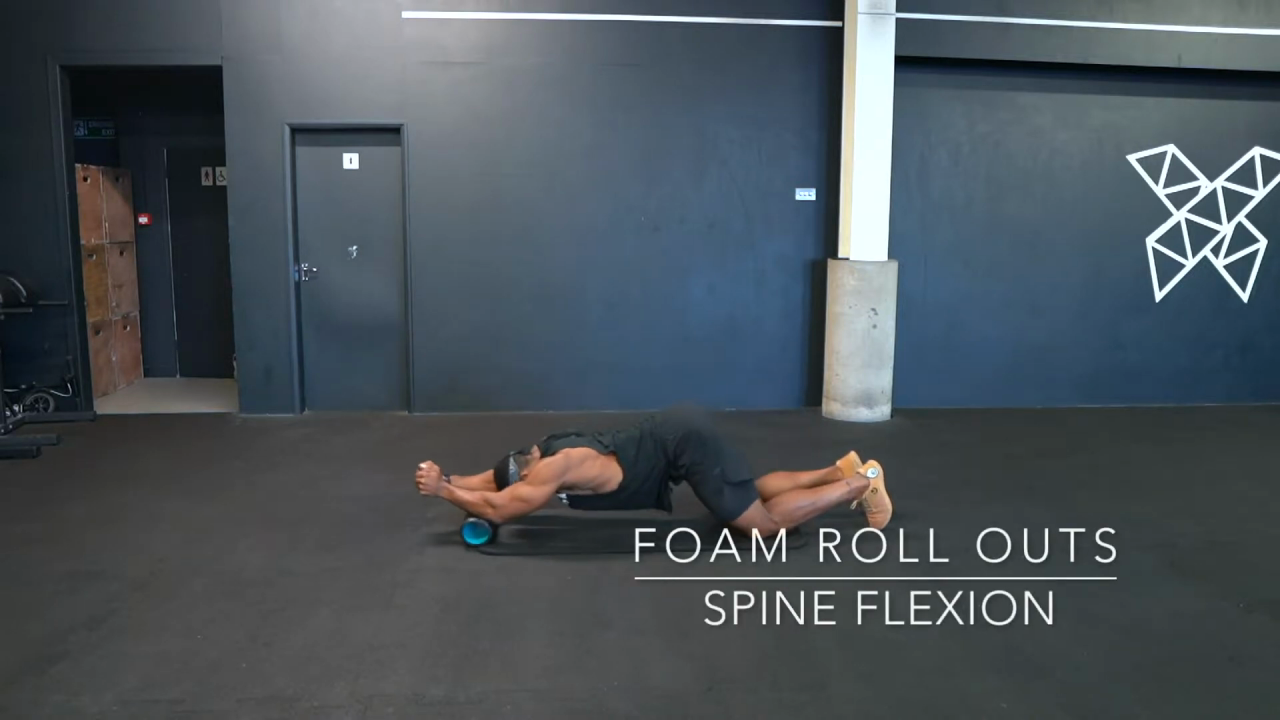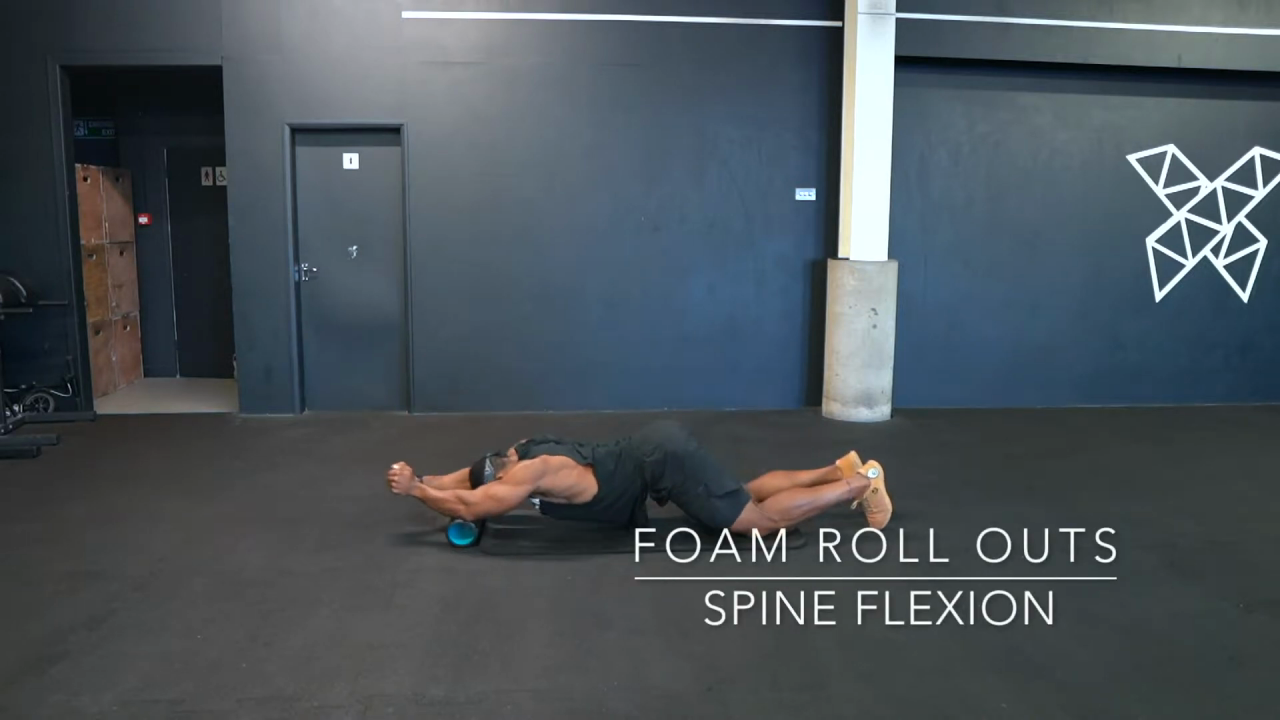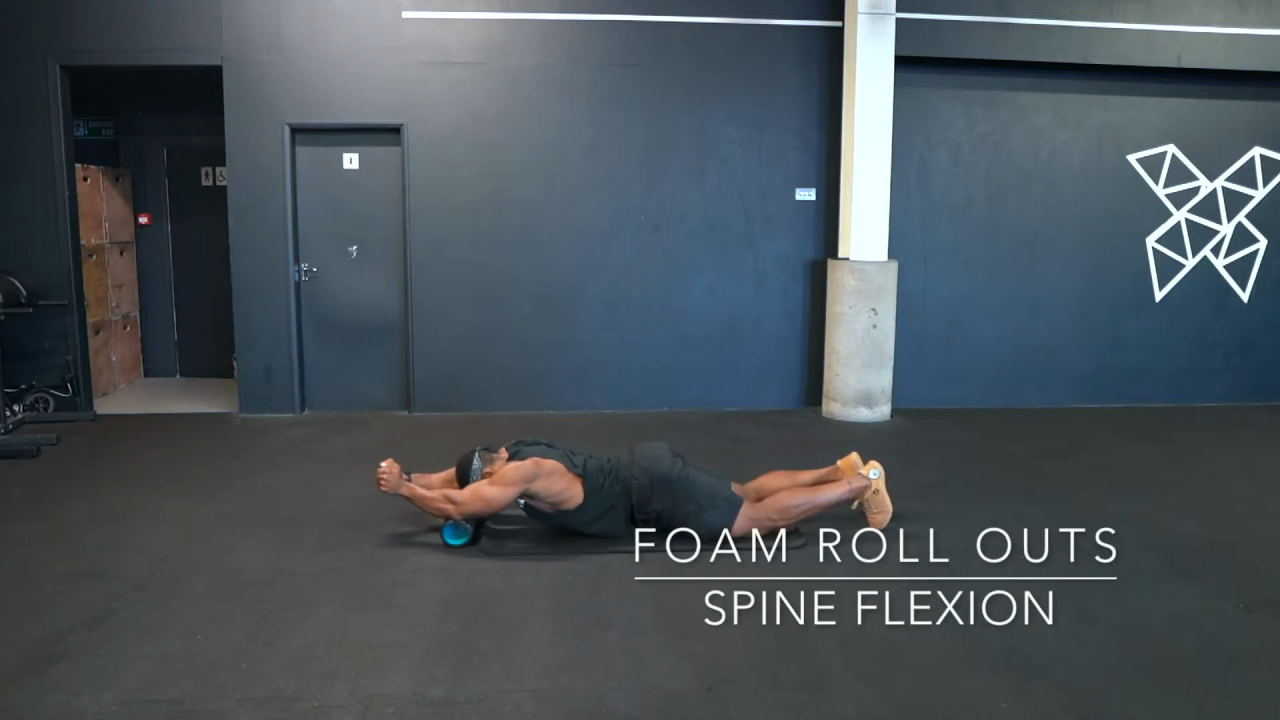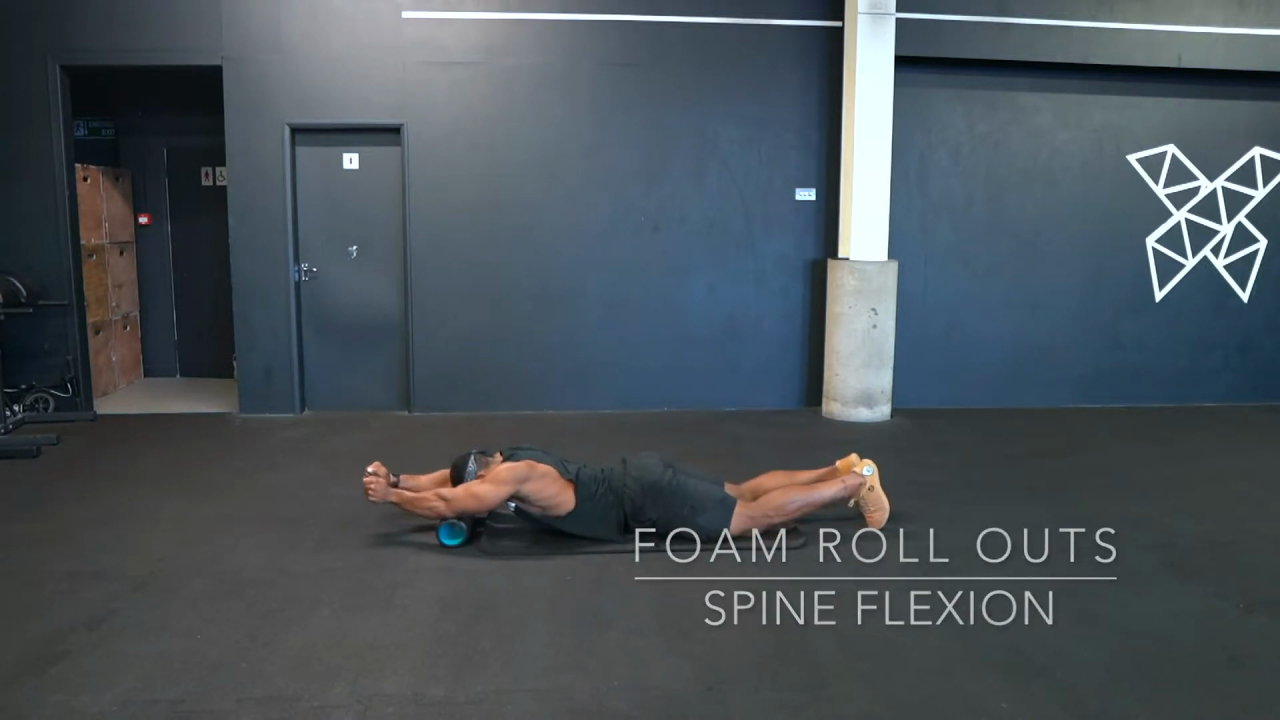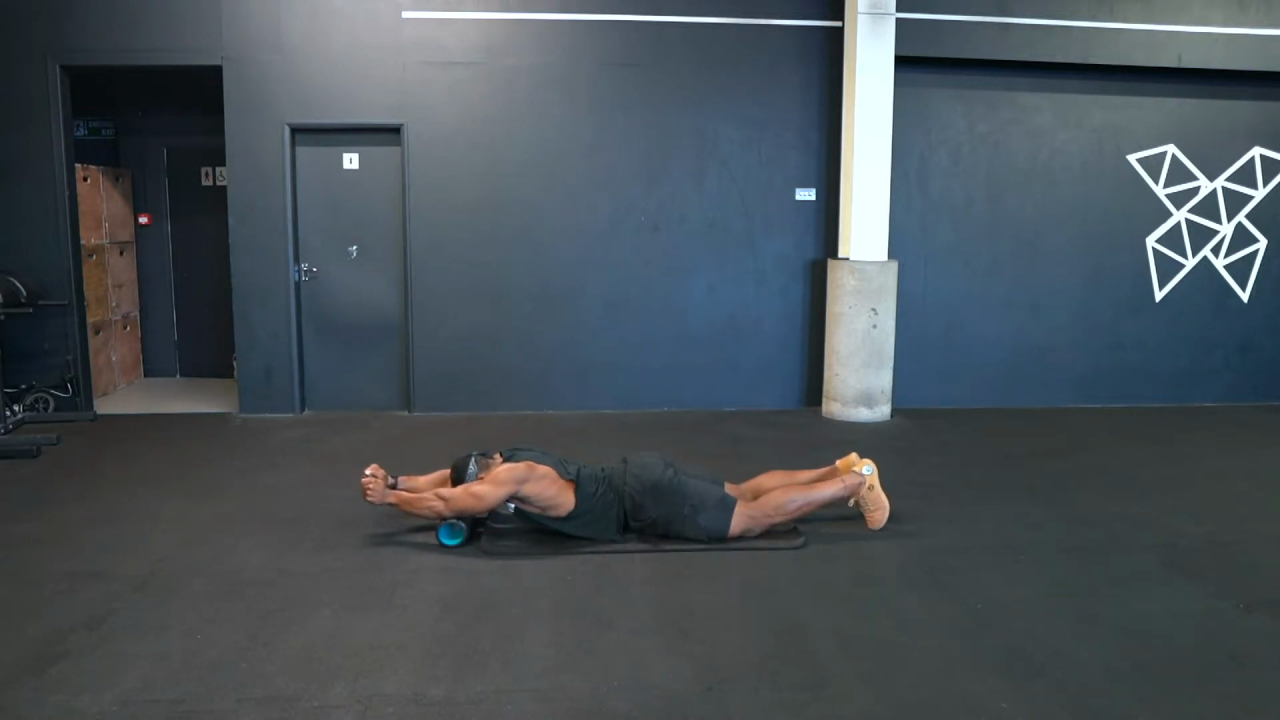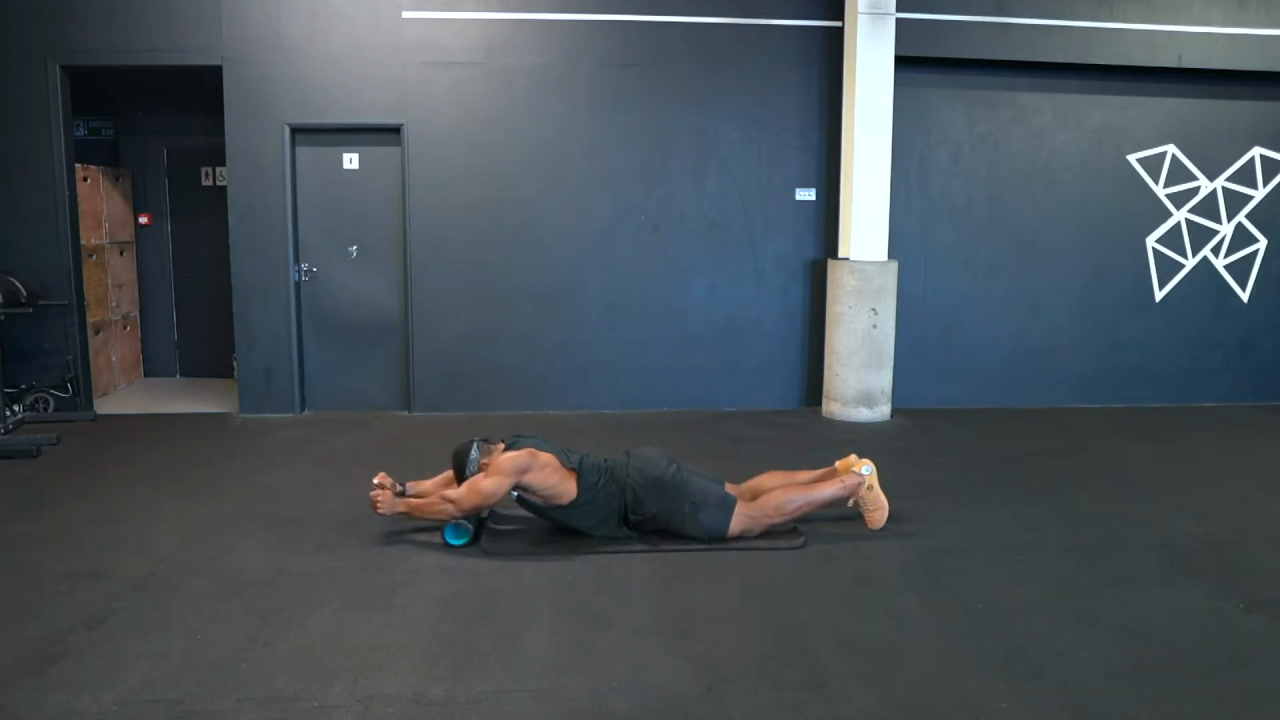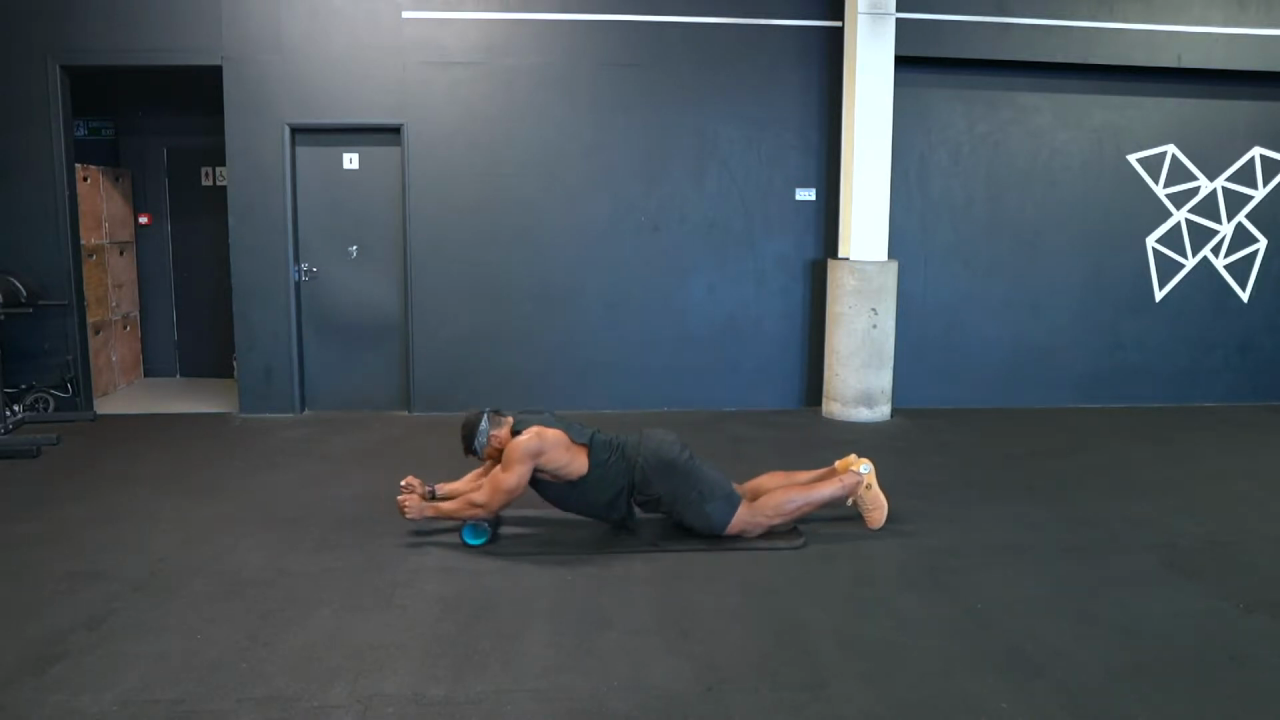
dt=0.4s
person 1, frame 1
left shoulder: (556, 467)
right shoulder: (546, 452)
left elbow: (498, 508)
right elbow: (497, 480)
left wrist: (442, 489)
right wrist: (449, 480)
left hip: (685, 442)
right hip: (684, 433)
left knee: (763, 521)
right knee: (750, 493)
left ankle: (860, 484)
right ankle: (841, 471)
person 1, frame 2
left shoulder: (531, 472)
right shoulder: (522, 452)
left elbow: (468, 505)
right elbow: (468, 478)
left wrist: (413, 488)
right wrist: (423, 480)
left hip: (664, 461)
right hip: (661, 447)
left knee: (761, 520)
right knee: (749, 492)
left ankle: (860, 483)
right ankle: (841, 469)
person 1, frame 3
left shoulder: (522, 473)
right shoulder: (514, 453)
left elbow: (456, 507)
right elbow: (458, 481)
left wrist: (402, 488)
right wrist: (411, 478)
left hip: (652, 488)
right hip: (650, 469)
left knee: (762, 518)
right knee: (747, 492)
left ankle: (861, 483)
right ankle: (842, 470)
person 1, frame 4
left shoulder: (512, 476)
right shoulder: (505, 459)
left elbow: (447, 503)
right elbow: (449, 478)
left wrist: (389, 496)
right wrist: (398, 479)
left hip: (646, 499)
right hip: (642, 479)
left knee: (755, 516)
right knee: (744, 492)
left ankle: (855, 481)
right ankle: (842, 469)
person 1, frame 5
left shoulder: (512, 478)
right shoulder: (506, 460)
left elbow: (445, 504)
right elbow: (450, 477)
left wrist: (387, 498)
right wrist: (395, 480)
left hip: (646, 499)
right hip: (642, 479)
left knee: (755, 517)
right knee: (744, 491)
left ankle: (854, 481)
right ankle: (842, 469)
person 1, frame 6
left shoulder: (514, 465)
right shoulder: (510, 449)
left elbow: (454, 504)
right elbow: (455, 479)
left wrist: (397, 506)
right wrist: (404, 487)
left hip: (648, 495)
right hip: (644, 474)
left knee: (754, 518)
right knee: (742, 493)
left ankle: (854, 481)
right ankle: (842, 470)
person 1, frame 7
left shoulder: (526, 445)
right shoulder: (525, 429)
left elbow: (485, 504)
right elbow: (482, 479)
left wrist: (427, 511)
right wrist: (432, 489)
left hip: (656, 473)
right hip: (653, 457)
left knee: (754, 521)
right knee: (744, 494)
left ankle: (852, 481)
right ankle: (842, 471)
